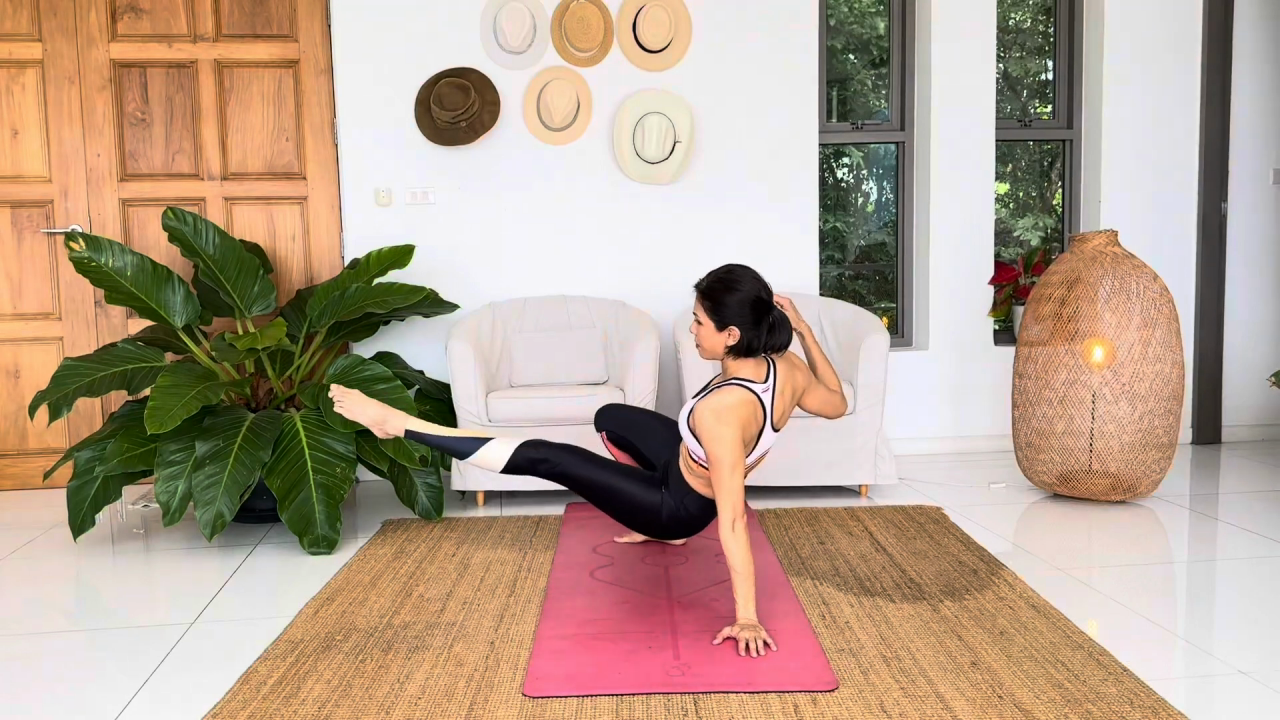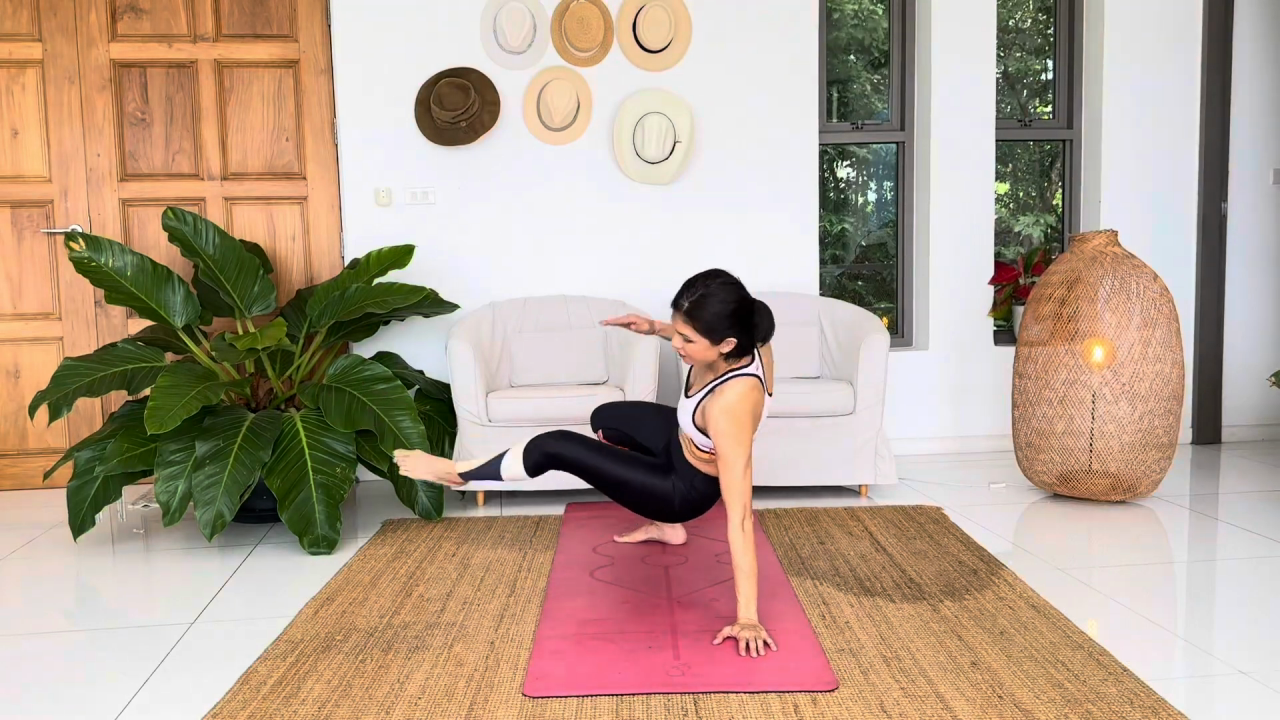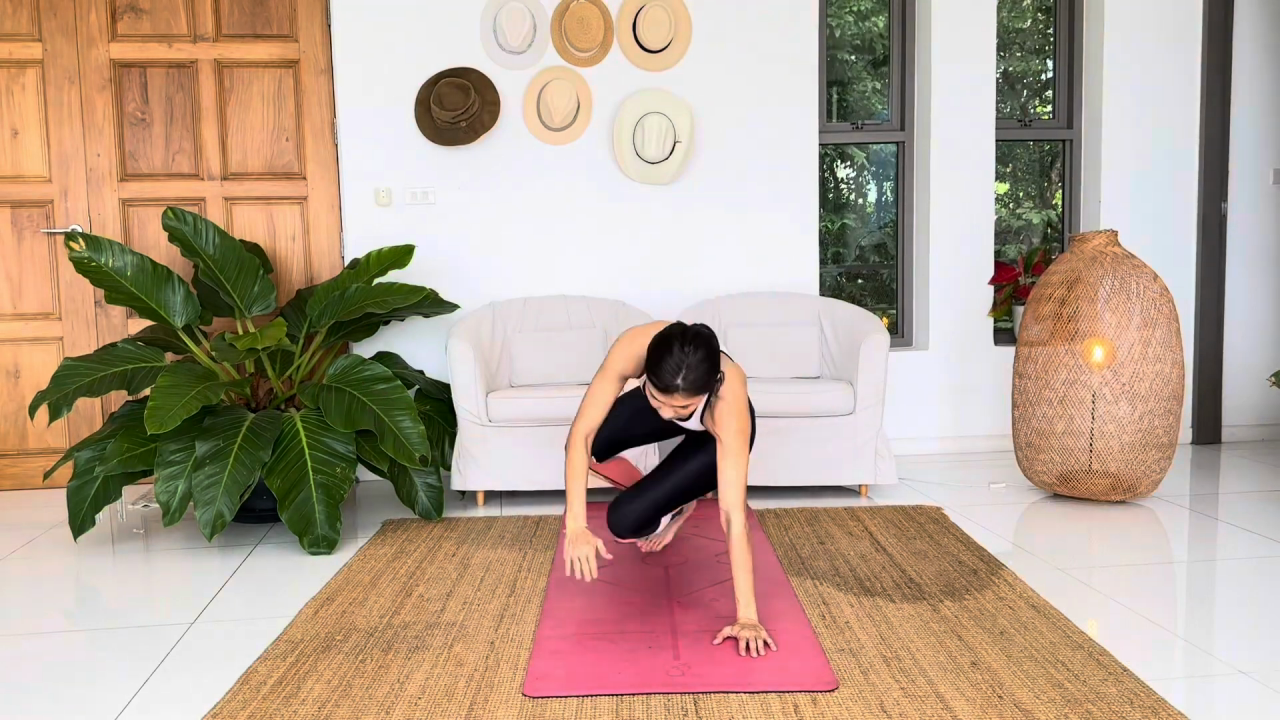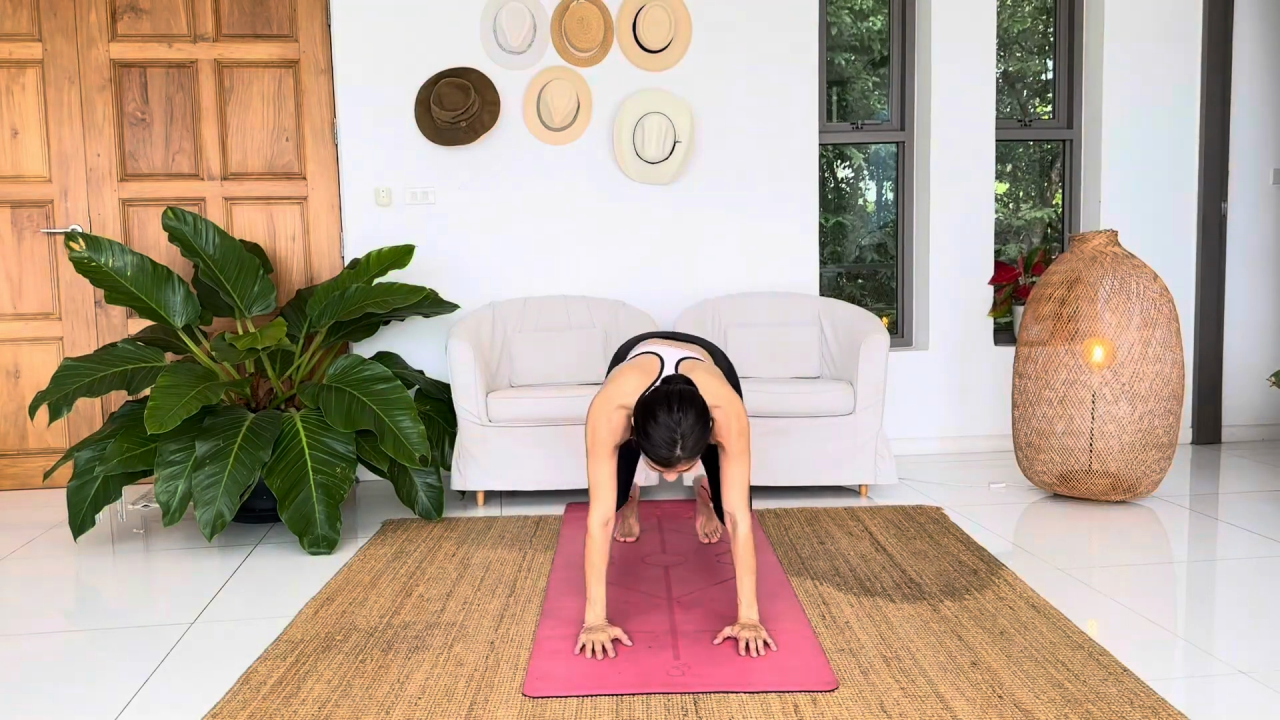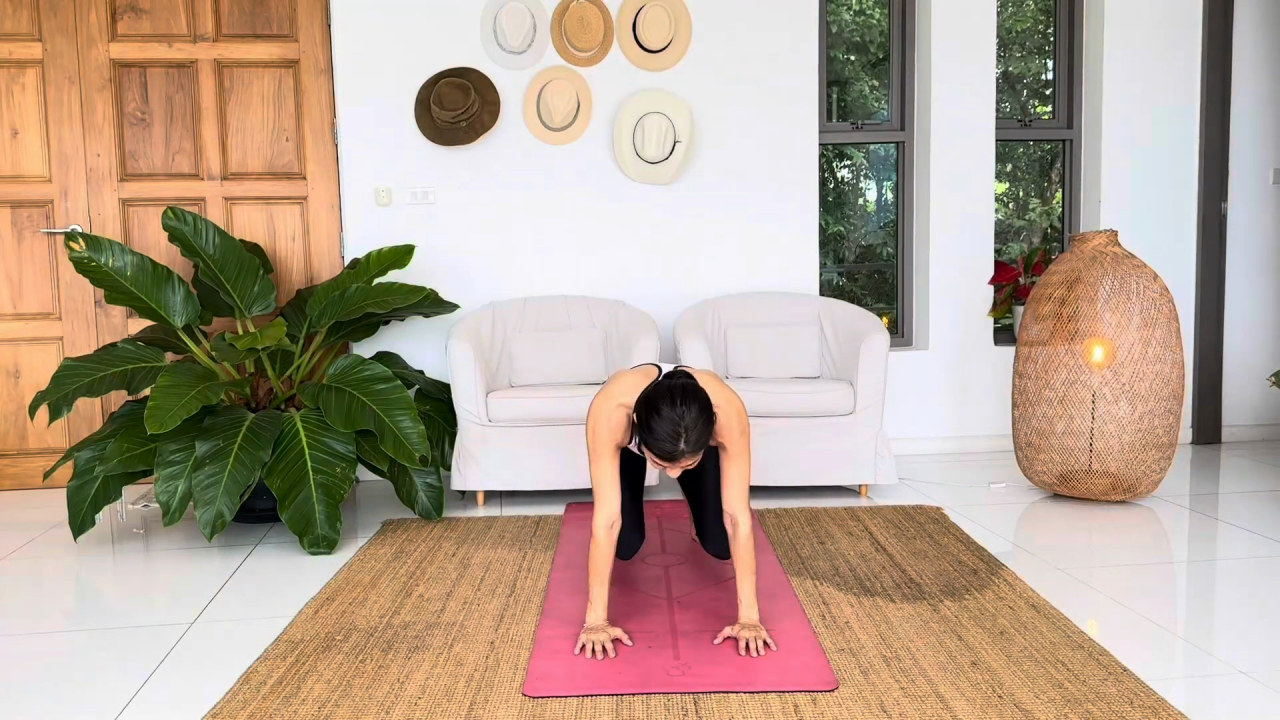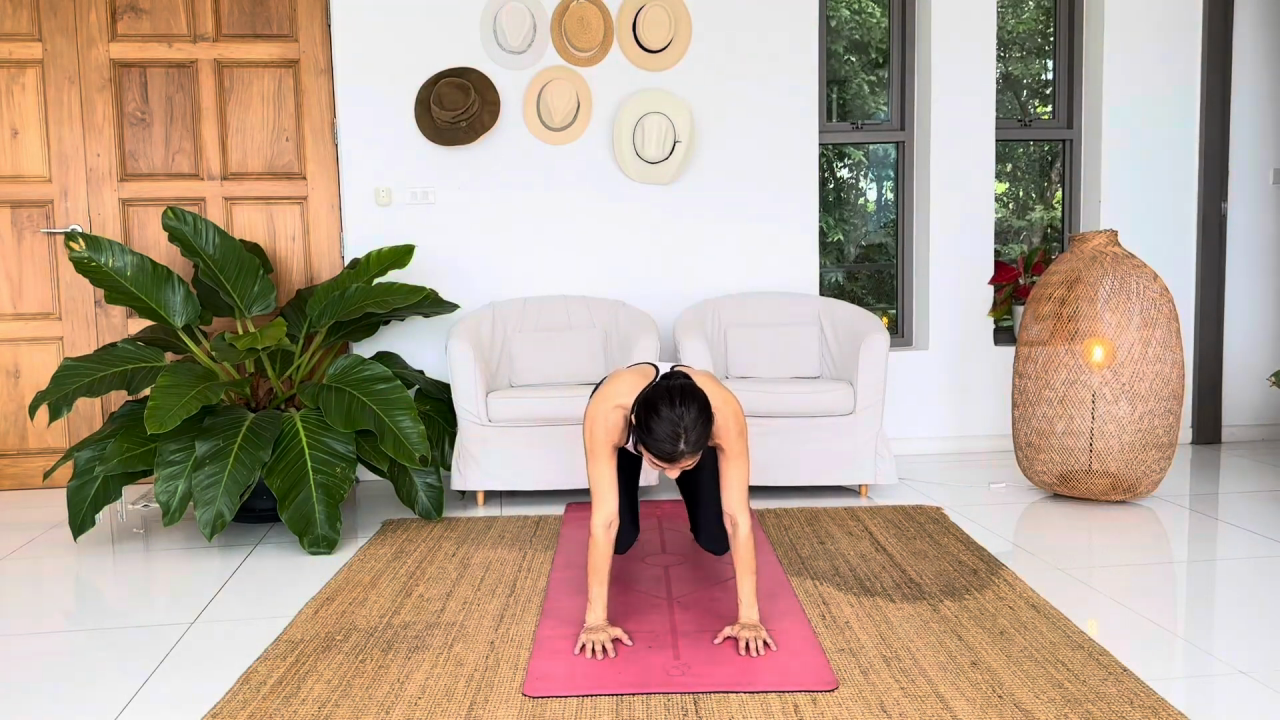
dt=0.3s
person 1, frame 1
left shoulder: (721, 408)
right shoulder: (785, 365)
left elbow: (733, 521)
right elbow: (837, 405)
left wrist: (747, 618)
right wrist: (800, 327)
left hip: (682, 503)
right hip: (691, 463)
left knee: (542, 457)
right knee: (609, 419)
left ankle: (401, 425)
right ankle: (662, 529)
person 1, frame 2
left shoulder: (729, 405)
right shoulder: (743, 344)
left elbow: (739, 518)
left wrist: (747, 617)
right wrist: (658, 328)
left hip: (686, 486)
right hip: (685, 442)
left knee: (552, 447)
right knee: (606, 418)
left ankle: (459, 473)
right ankle: (664, 525)
person 1, frame 3
left shoulder: (728, 399)
right shoulder: (635, 346)
left elbow: (733, 514)
right elbow: (581, 432)
left wrist: (747, 615)
right wrist: (576, 523)
left hip: (711, 437)
left knee: (623, 521)
left ankle: (675, 507)
right ankle: (661, 502)
person 1, frame 4
left shoulder: (725, 408)
right shoulder: (611, 407)
left elbow: (738, 517)
right elbow: (600, 518)
left wrist: (748, 616)
right wrist: (594, 618)
left knee: (727, 510)
right knee: (610, 497)
left ankle: (706, 494)
right ankle: (628, 500)
person 1, frame 5
left shoulder: (727, 411)
right shoulder: (611, 410)
left elbow: (738, 517)
right elbow: (606, 521)
left wrist: (748, 616)
right wrist: (596, 619)
left knee: (719, 546)
right knee: (624, 546)
left ankle: (700, 506)
person 1, frame 6
left shoulder: (724, 412)
right shoulder: (609, 410)
left elbow: (738, 518)
right elbow: (603, 520)
left wrist: (749, 616)
right wrist: (596, 619)
right hip: (625, 430)
left knee: (715, 543)
right knee: (620, 540)
